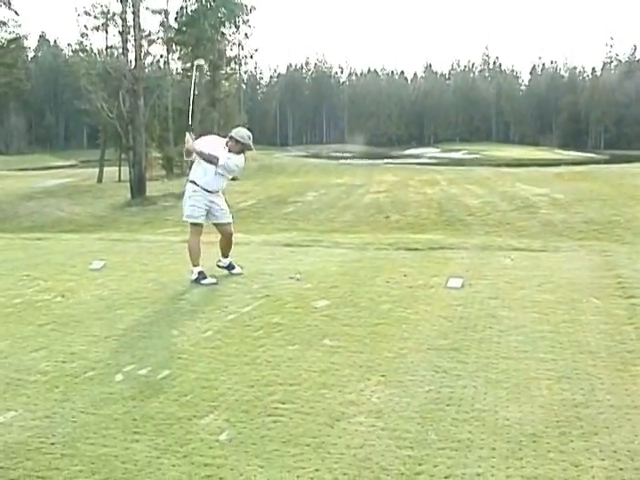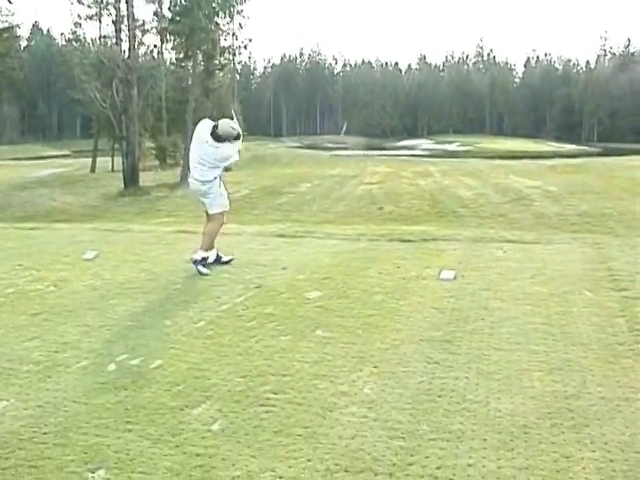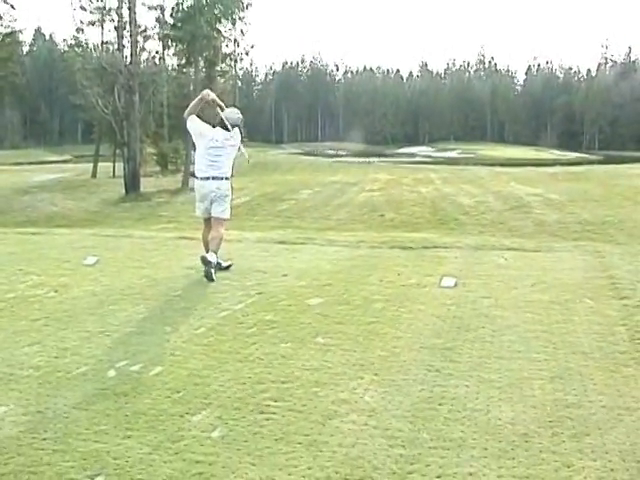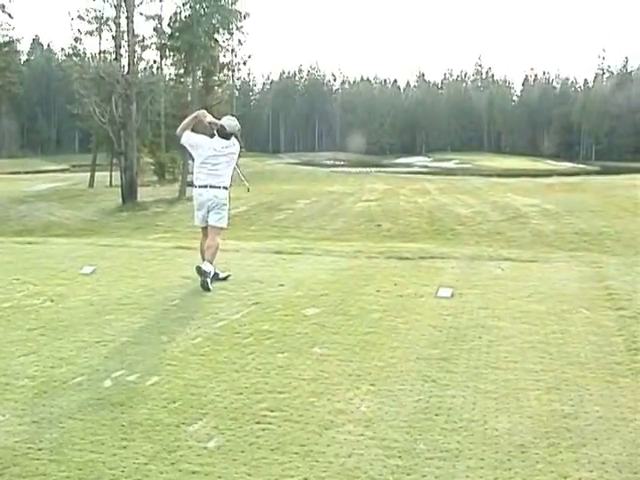
dt=0.4s
person 1, frame 1
left shoulder: (238, 160)
right shoulder: (212, 140)
left elbow: (215, 160)
right elbow: (188, 155)
left wrist: (196, 148)
right wrist: (190, 145)
left hip: (215, 196)
right hip: (196, 191)
left knee: (228, 232)
right knee: (196, 232)
left ankle: (225, 261)
right ankle: (197, 272)
person 1, frame 2
left shoulder: (203, 127)
right shoulder: (227, 149)
right elbow: (234, 156)
right wrist: (237, 145)
left hip: (196, 181)
right hip: (210, 184)
left knee: (212, 220)
right knee: (218, 220)
left ankle: (212, 254)
right ankle: (200, 256)
person 1, frame 3
left shoulder: (206, 133)
right shoulder: (235, 136)
left elbow: (187, 115)
right elbow: (231, 120)
left wrist: (202, 98)
right wrist: (217, 100)
left hip: (202, 183)
right hip: (221, 184)
left knee: (207, 224)
right knee: (218, 226)
left ankle: (213, 260)
right ankle: (211, 258)
person 1, frame 4
left shoulder: (203, 143)
right shoulder: (234, 146)
left elbow: (180, 132)
right elbow: (227, 133)
left wrist: (197, 115)
right wrist: (213, 121)
left hip: (200, 192)
right hip: (219, 193)
left knee: (205, 233)
right knee: (214, 234)
left ankle: (209, 270)
right ankle: (206, 267)
